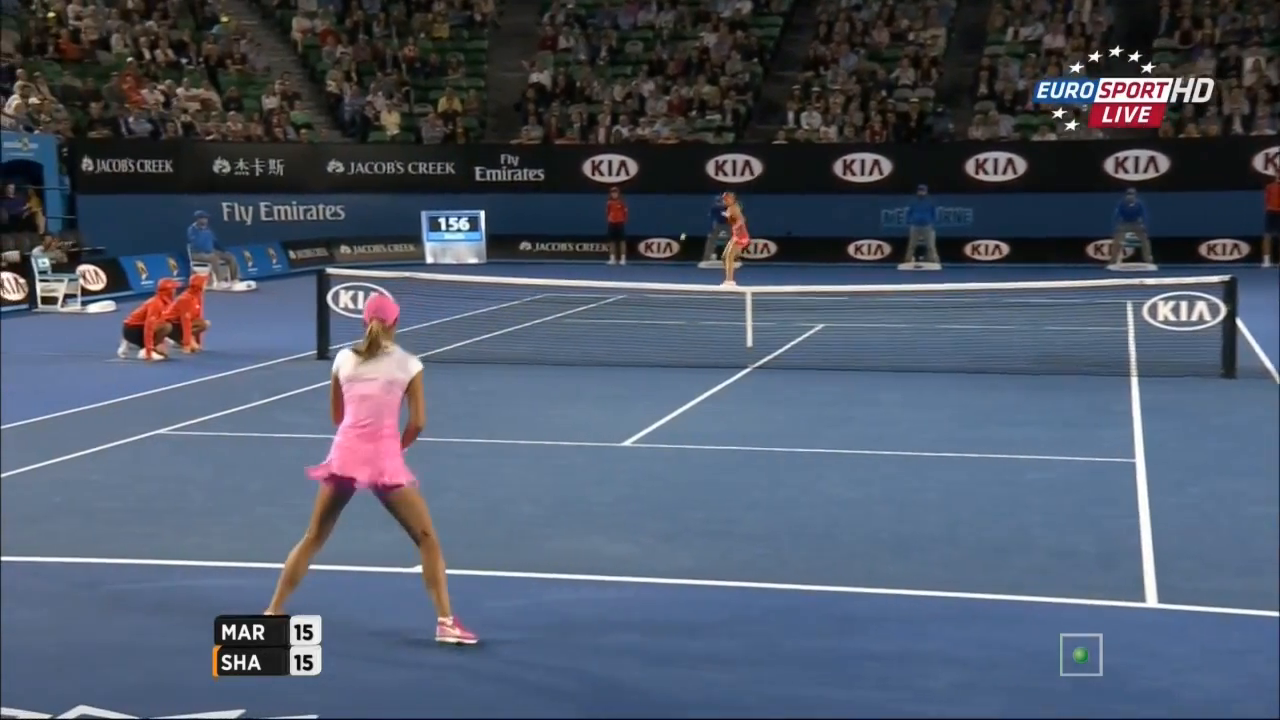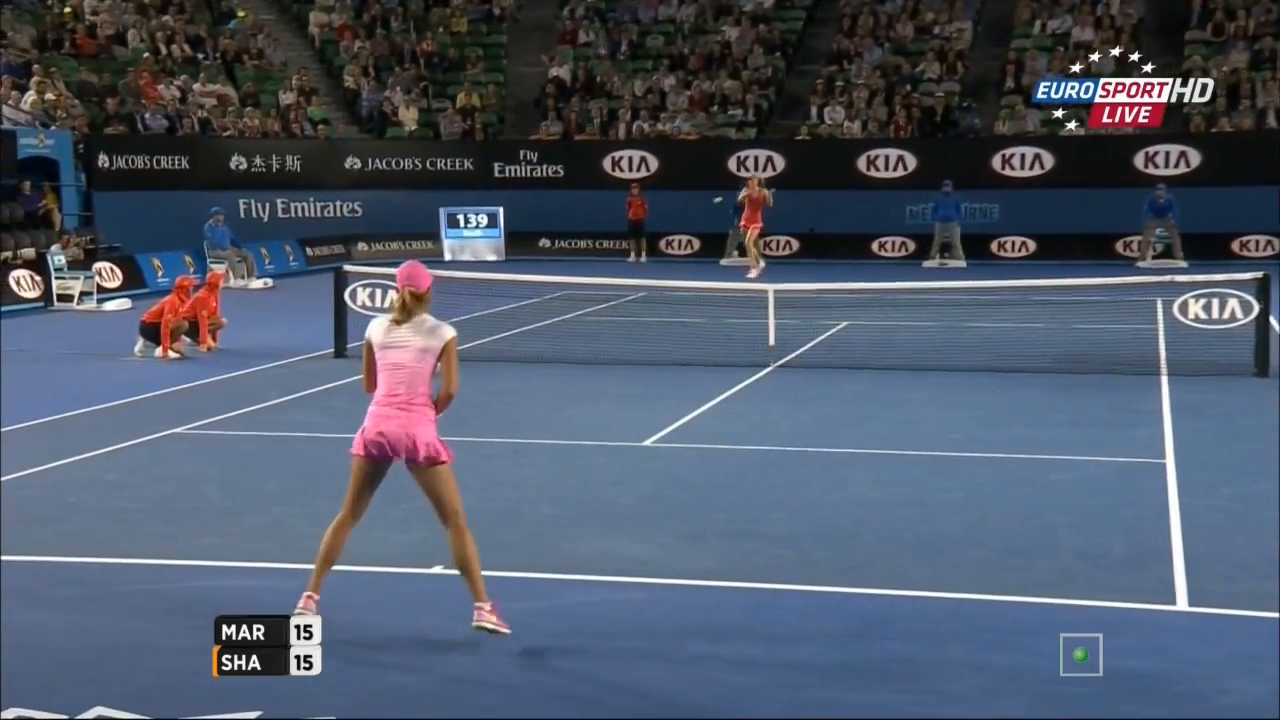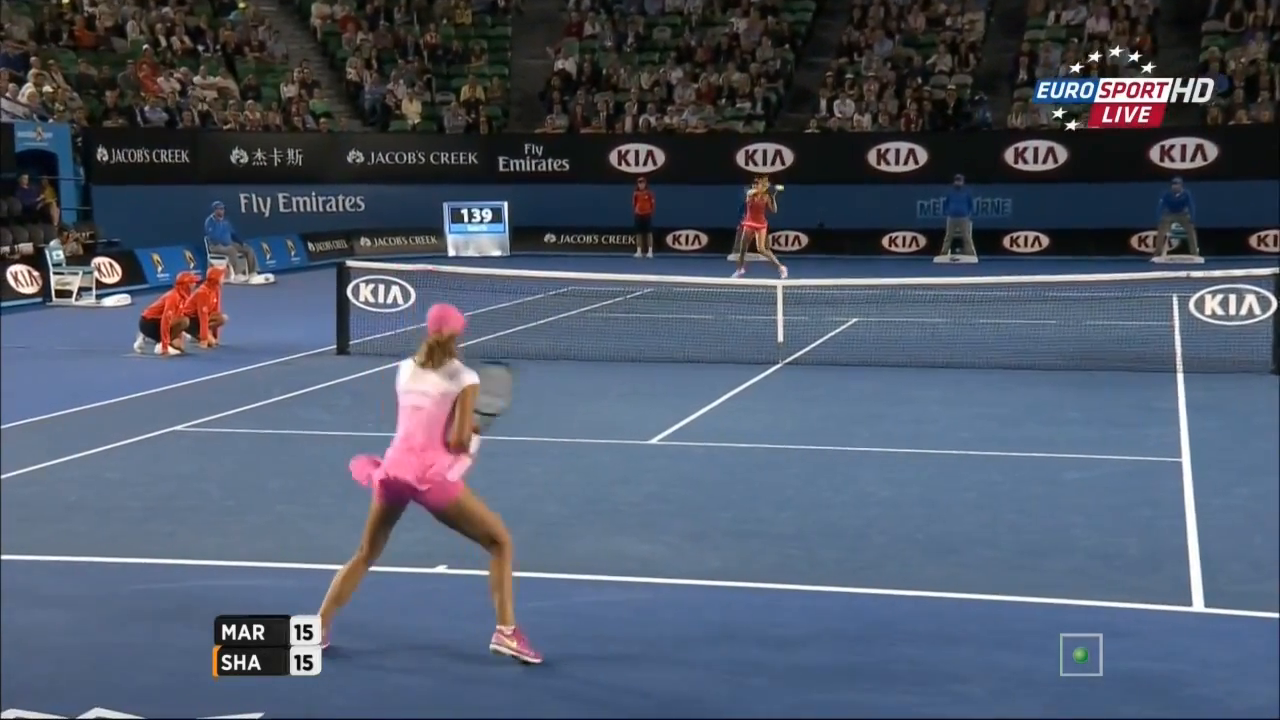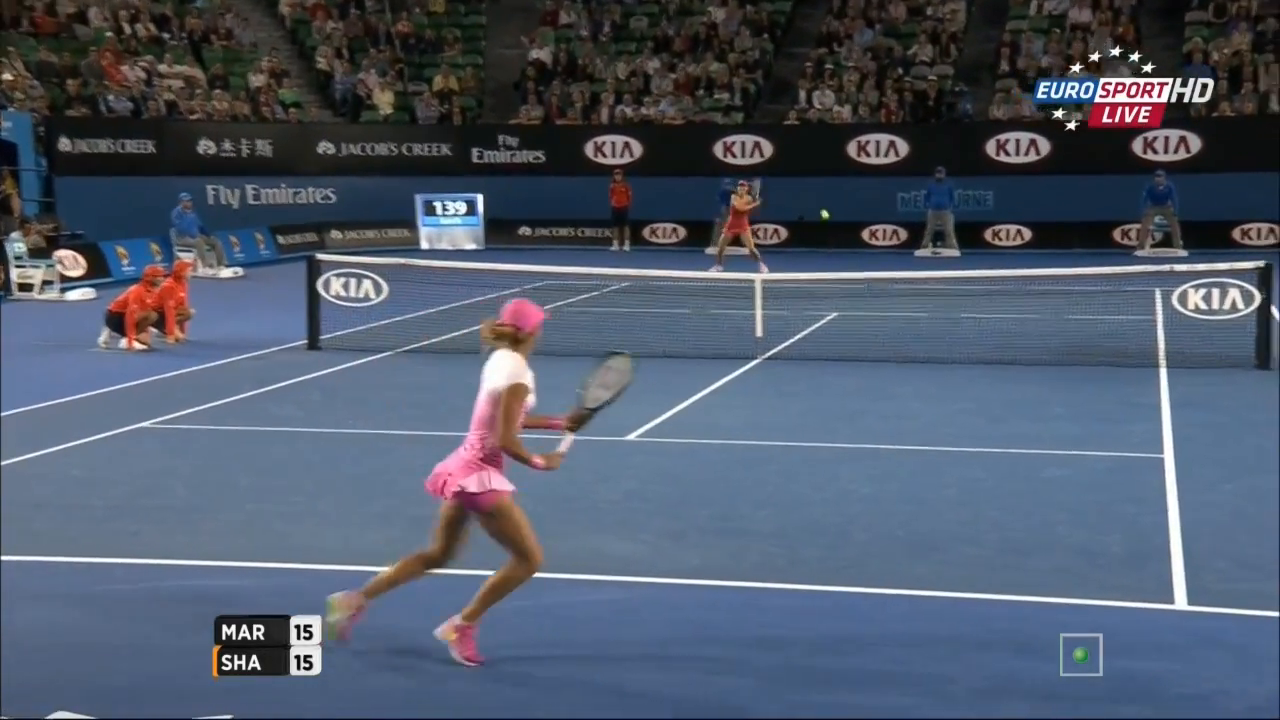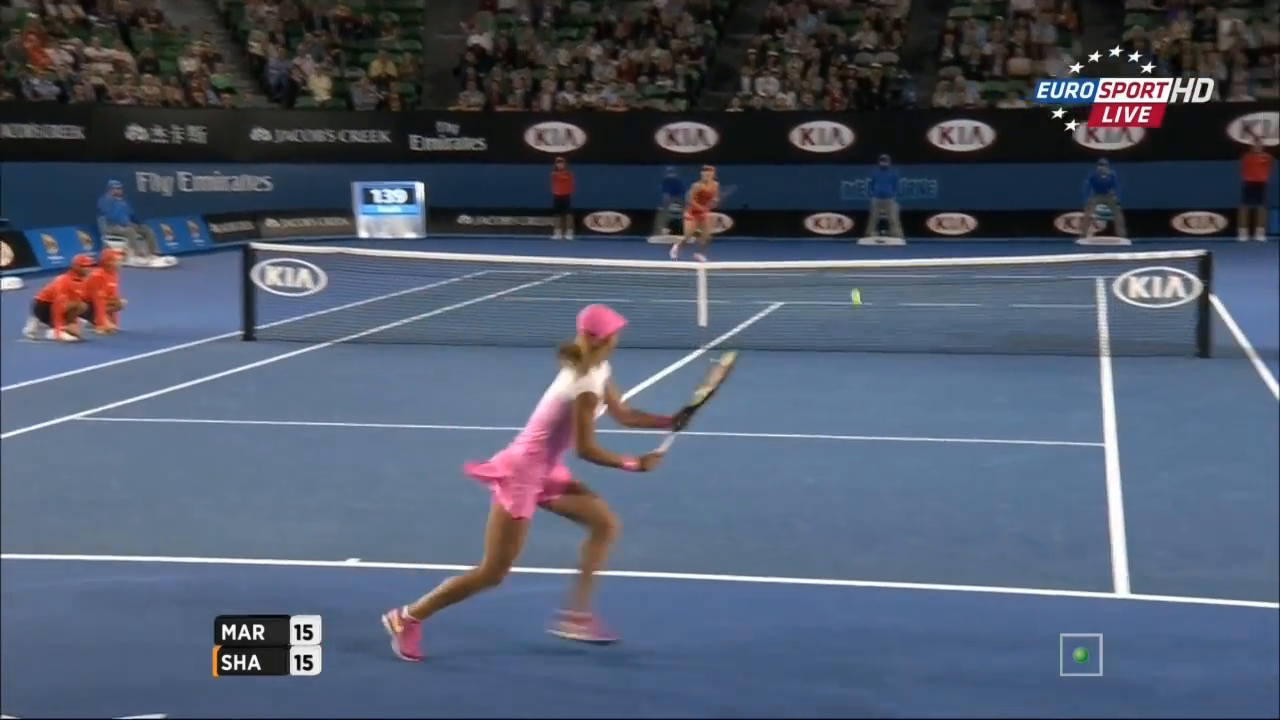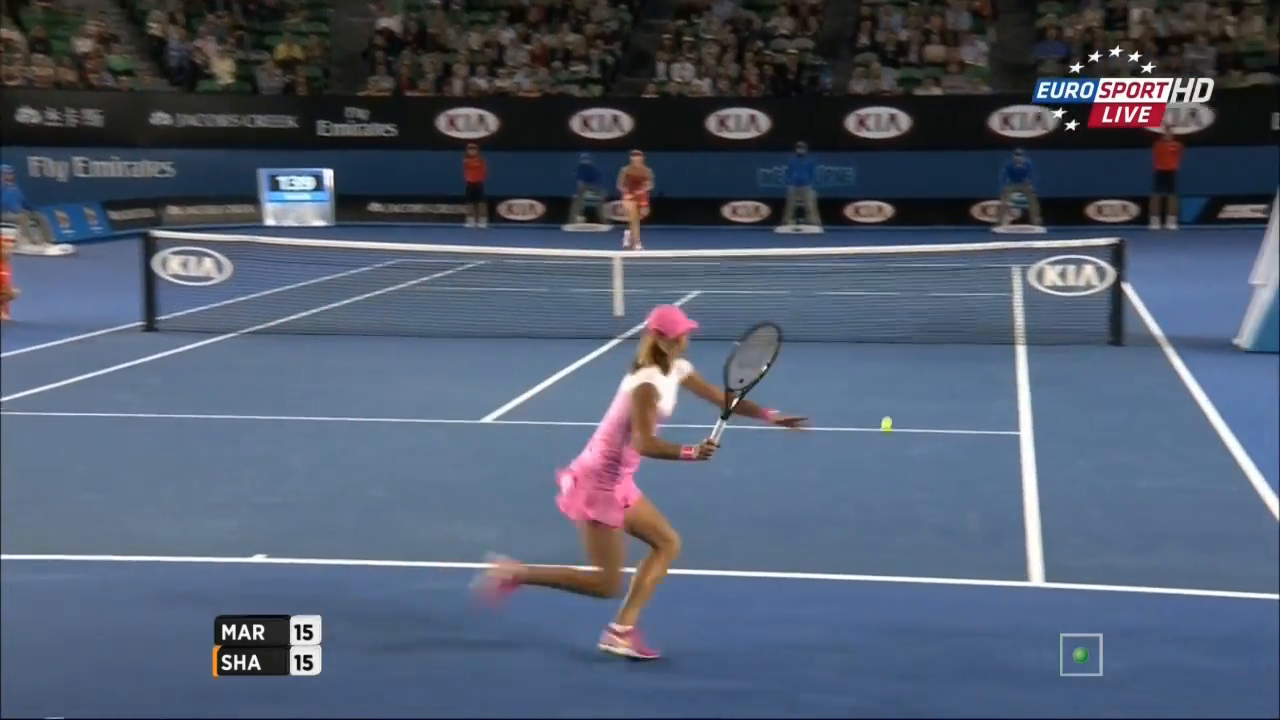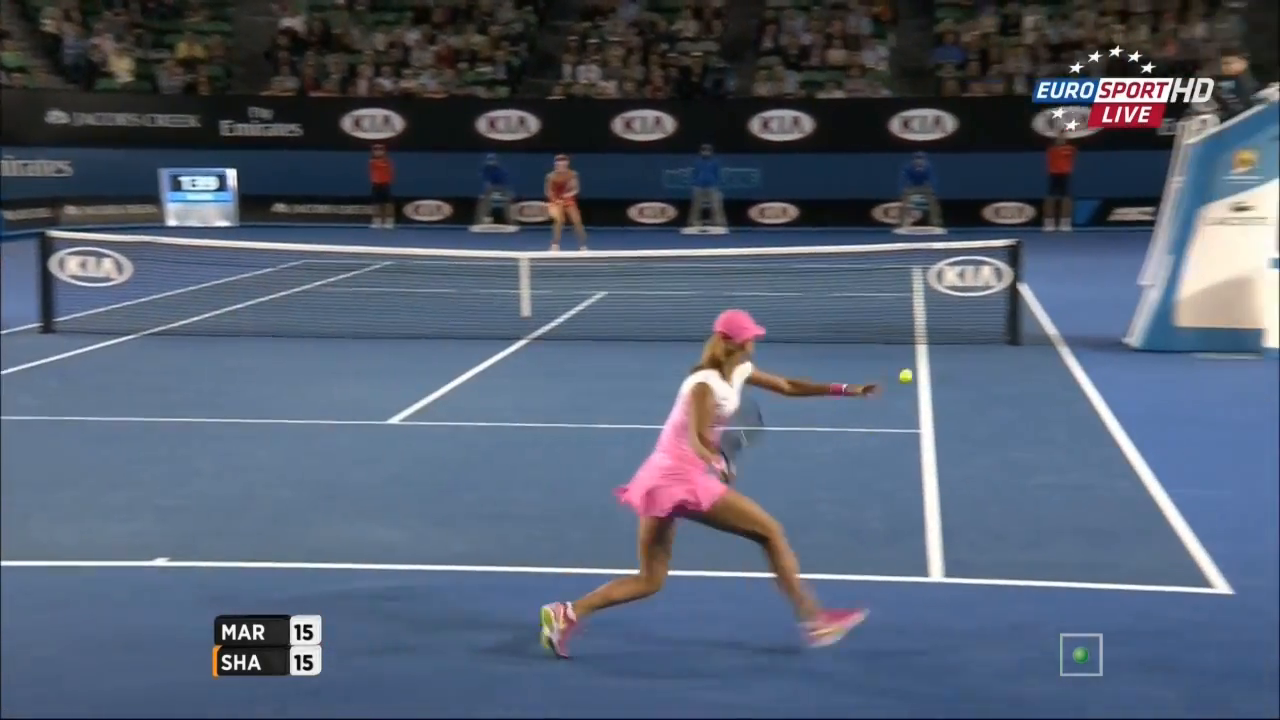
dt=0.2s
person 1, frame 1
left shoulder: (344, 358)
right shoulder: (408, 365)
left elbow: (337, 416)
right elbow: (417, 423)
left hip: (344, 455)
right hip: (384, 460)
left knee: (313, 538)
right knee: (427, 539)
left ankle: (273, 612)
right ankle: (446, 622)
person 1, frame 2
left shoulder: (376, 327)
right shoulder: (442, 334)
left elbow: (370, 385)
right elbow: (449, 393)
left hip: (377, 425)
right hip: (417, 432)
left knee: (348, 516)
right knee: (455, 521)
left ankle: (310, 597)
right ankle: (482, 608)
person 1, frame 3
left shoulder: (406, 369)
right shoulder: (463, 378)
right elbow: (456, 440)
right wrist: (465, 454)
left hip: (394, 468)
right hip: (432, 473)
left knee: (366, 554)
right knee: (500, 544)
left ankle: (318, 626)
right ankle: (507, 632)
person 1, frame 4
left shoulder: (499, 359)
right shoulder: (520, 376)
right elbow: (504, 440)
left wrist: (558, 423)
right wrist: (538, 461)
left hip: (464, 469)
right hip: (480, 473)
left knee: (439, 554)
right knee: (529, 559)
left ankle: (351, 602)
right ankle: (461, 627)
person 1, frame 5
left shoulder: (591, 371)
right shoulder: (587, 387)
left elbow: (622, 414)
right elbow: (586, 449)
left wrist: (671, 420)
right wrist: (630, 463)
left hip: (541, 472)
right hip: (521, 474)
left knee: (605, 524)
right knee: (492, 573)
left ankle: (576, 615)
right ankle: (406, 620)
person 1, frame 6
left shoulder: (675, 371)
right shoulder: (648, 381)
left elbow: (724, 399)
right elbow: (647, 444)
left wrist: (771, 417)
right wrist: (690, 453)
left hip: (613, 481)
right hip: (598, 481)
left knee: (668, 545)
right knee: (607, 585)
left ankle: (622, 631)
right ankle: (510, 574)
person 1, frame 7
left shoulder: (736, 372)
right shoulder: (704, 383)
left elbow: (788, 385)
right elbow: (698, 438)
left wrist: (846, 389)
right wrist: (718, 463)
left hip: (662, 480)
right hip: (674, 479)
left knee: (649, 581)
right knee: (772, 533)
left ankle: (567, 614)
right ankle: (814, 619)
